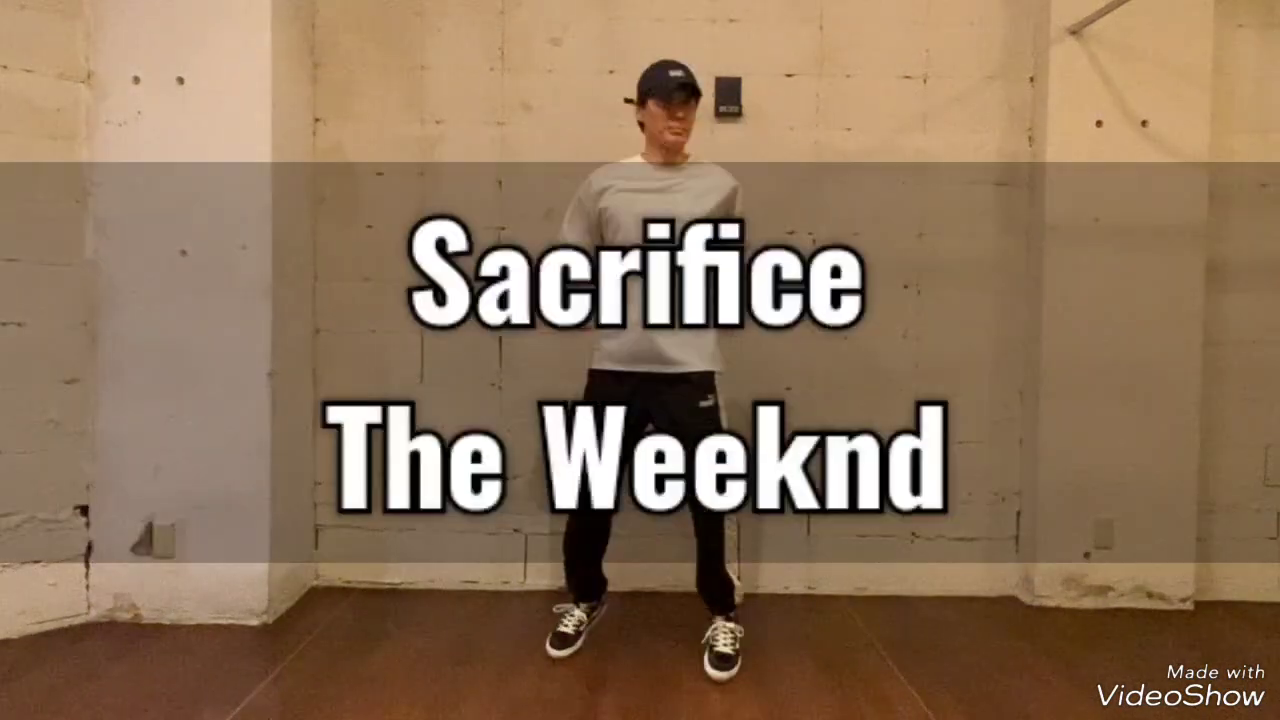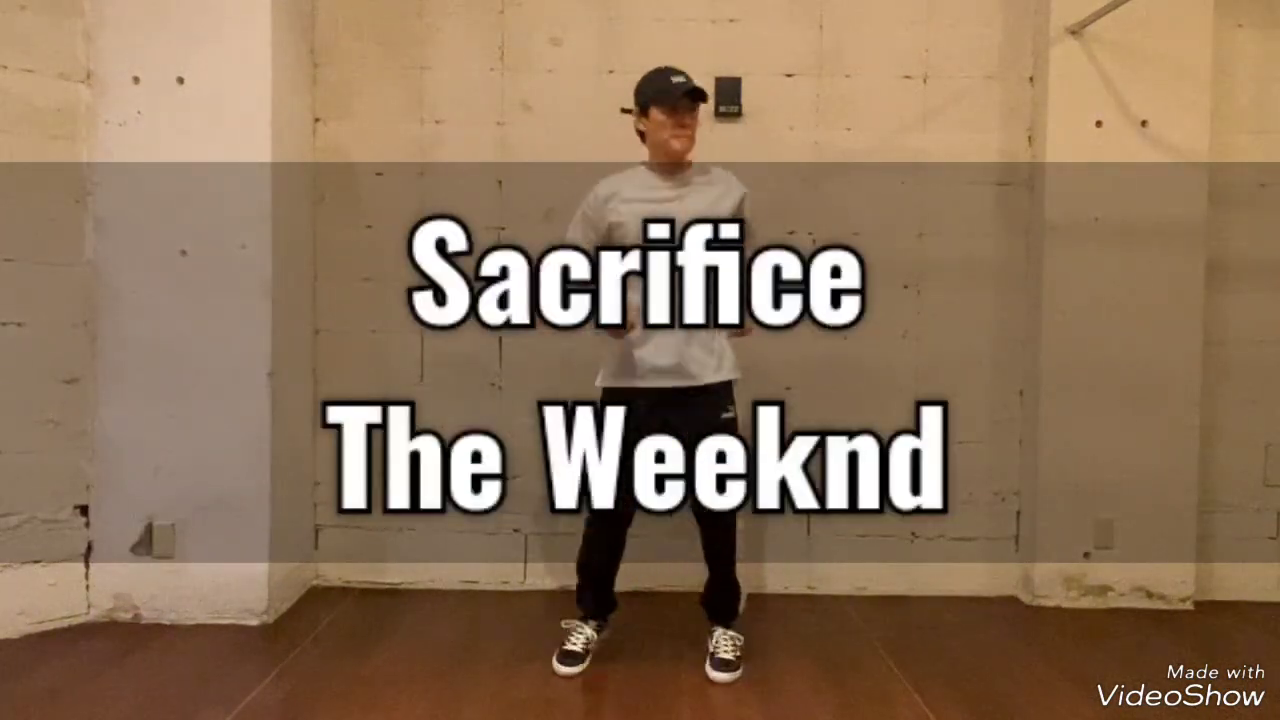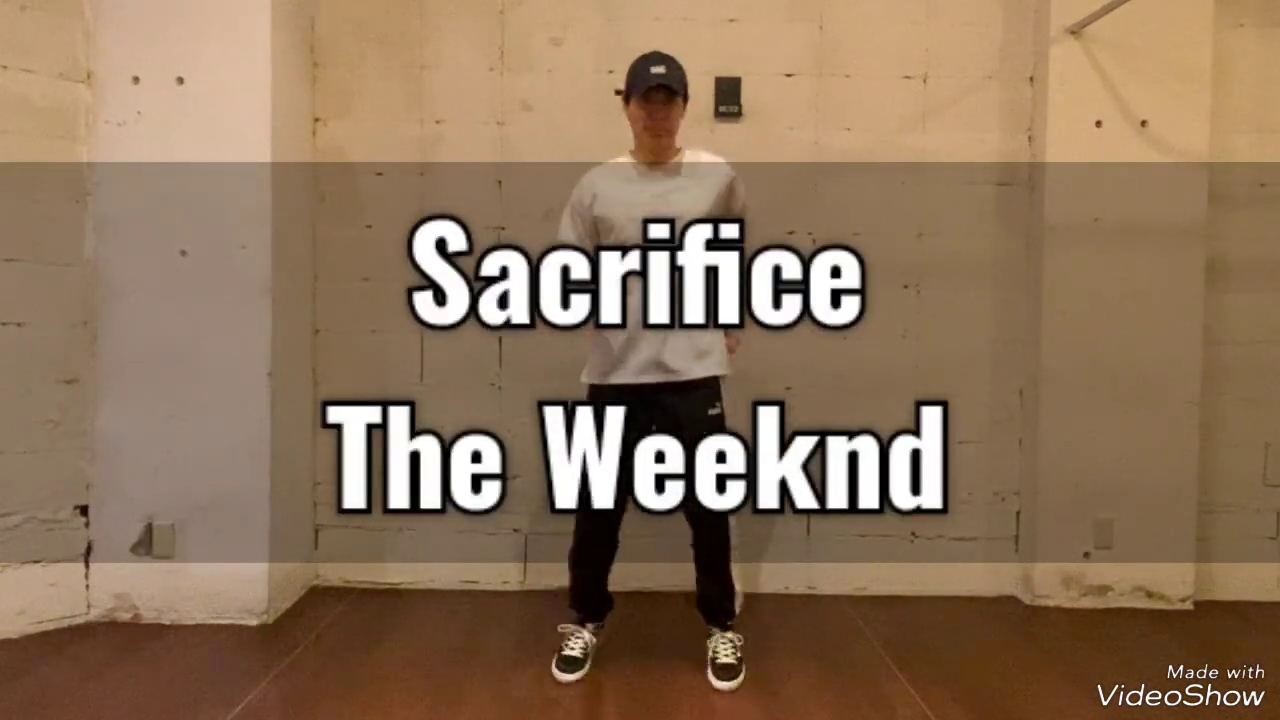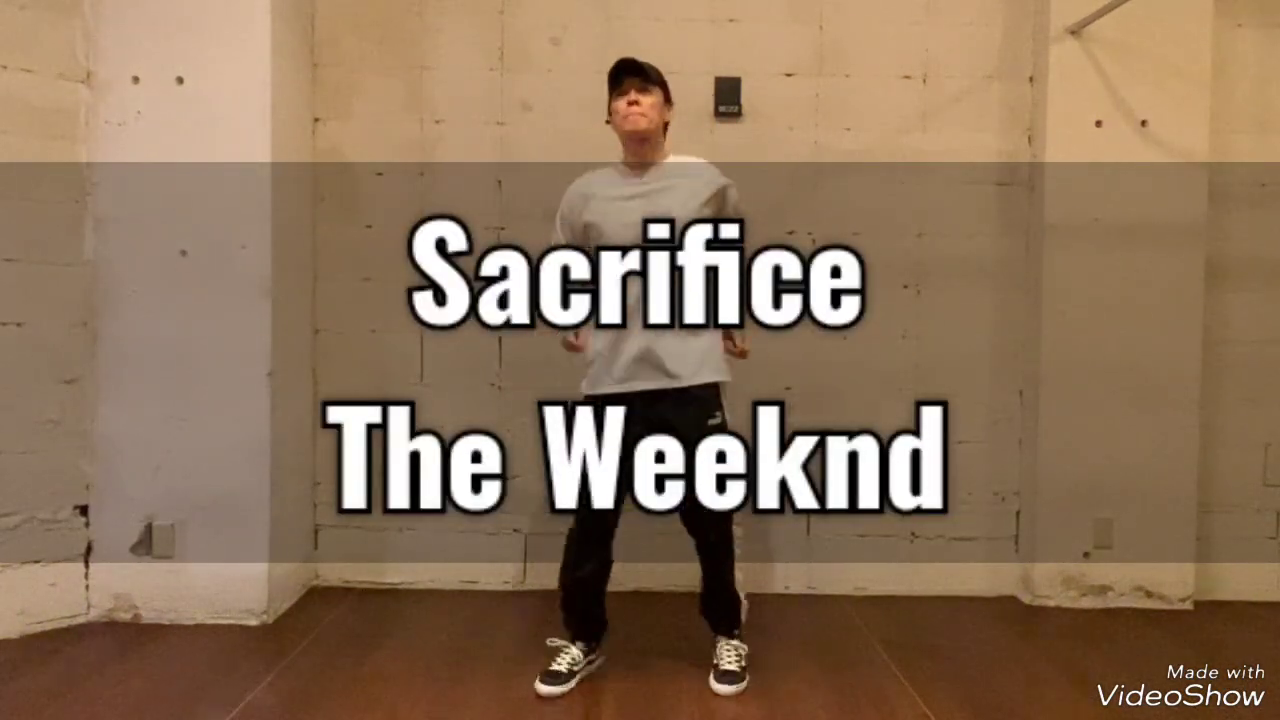
dt=1s
person 1, frame 1
left shoulder: (720, 186)
right shoulder: (606, 183)
left hip: (689, 368)
right hip: (616, 364)
left knee: (707, 497)
right knee: (595, 492)
left ankle: (723, 618)
right ankle: (581, 603)
person 1, frame 2
left shoulder: (727, 190)
right shoulder: (612, 194)
left hip: (707, 380)
right hip: (635, 382)
left knee: (718, 510)
right knee: (612, 507)
left ankle: (723, 628)
right ankle: (587, 622)
person 1, frame 3
left shoulder: (717, 177)
right shoulder: (597, 184)
left wrist: (725, 321)
left hip: (691, 372)
right hip: (617, 374)
left knee: (707, 507)
right knee: (598, 505)
left ankle: (722, 631)
right ankle: (585, 622)
person 1, frame 4
left shoulder: (708, 182)
right shoulder: (584, 193)
left wrist: (730, 324)
right wrist: (571, 323)
left hip: (690, 378)
right hip: (611, 382)
left knee: (708, 515)
right knee: (592, 519)
left ankle: (727, 636)
right ankle: (579, 641)
